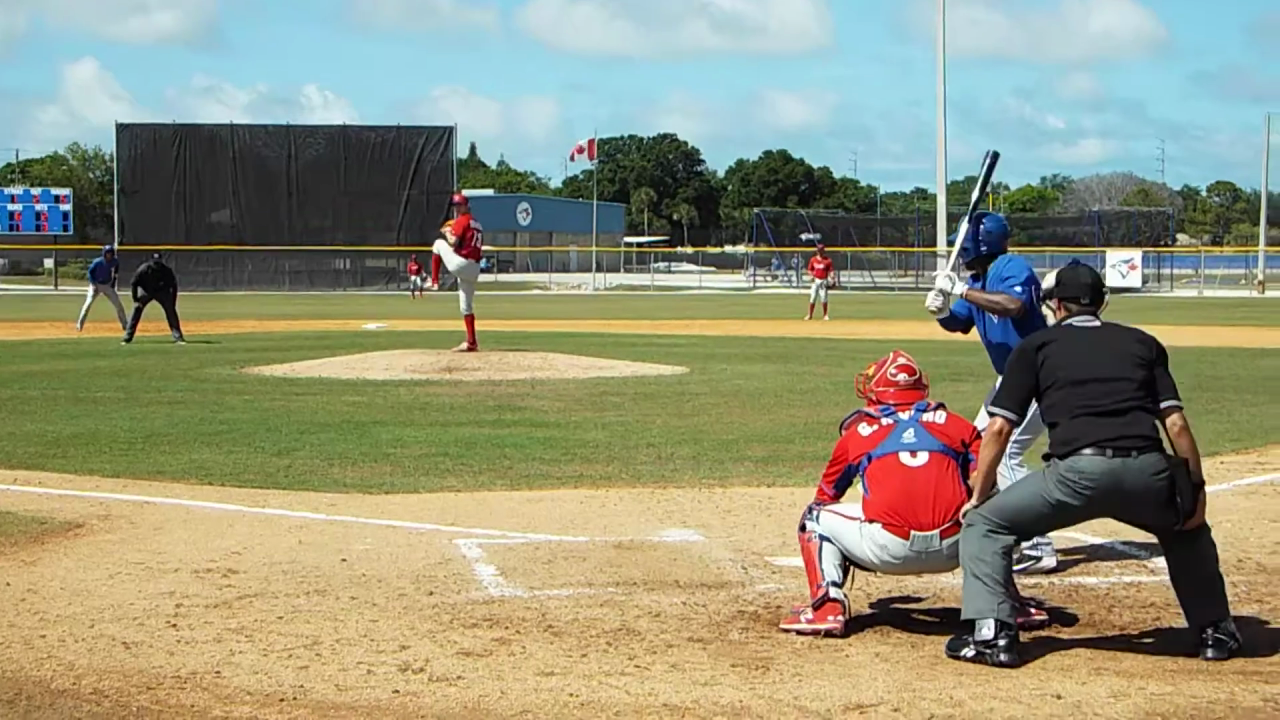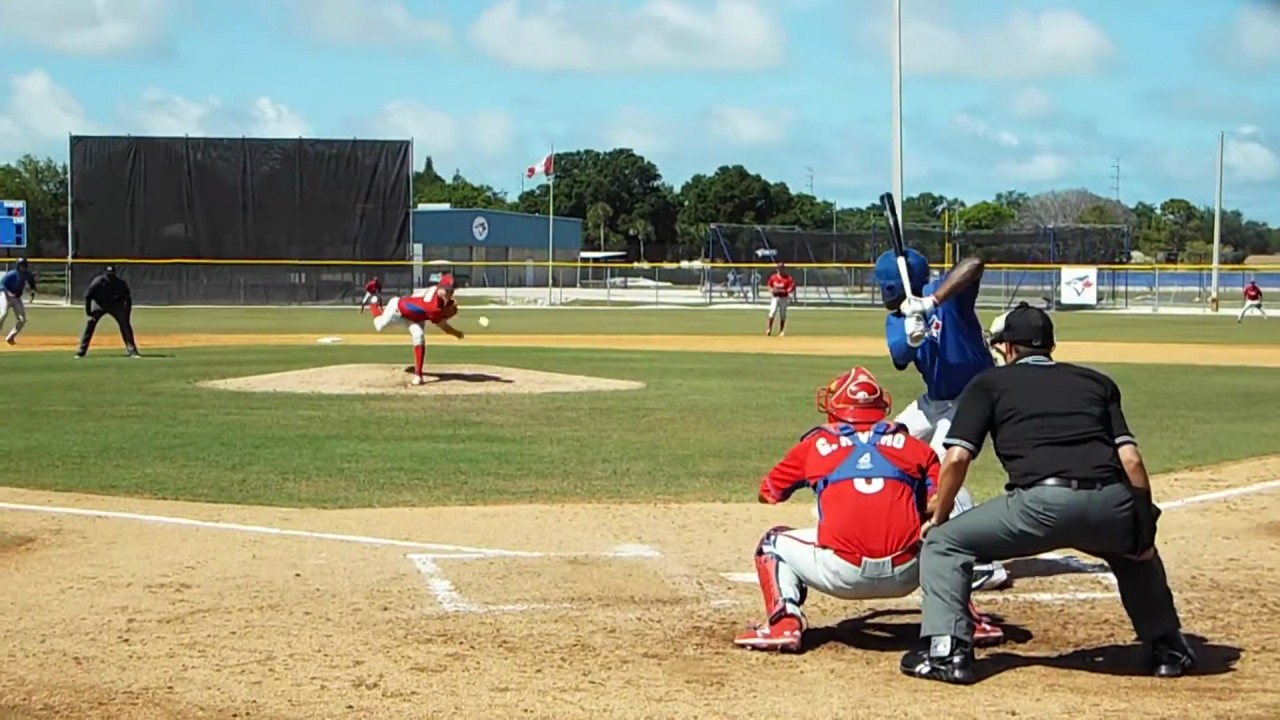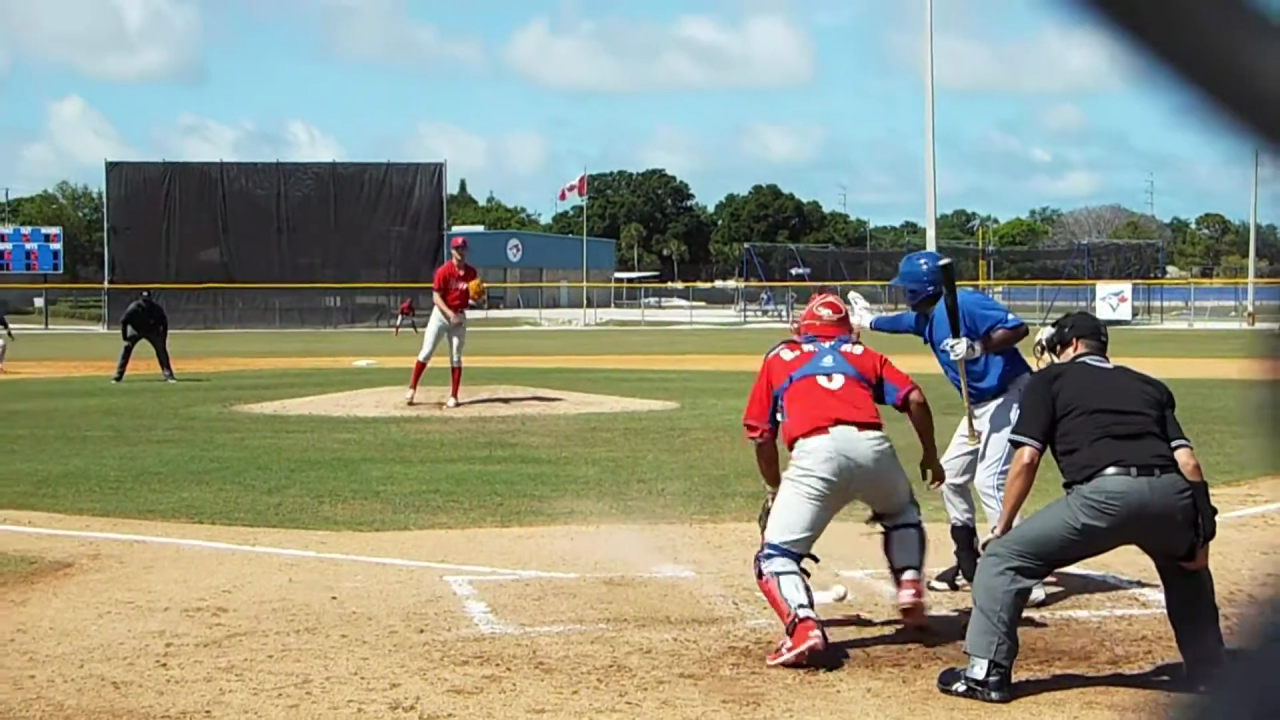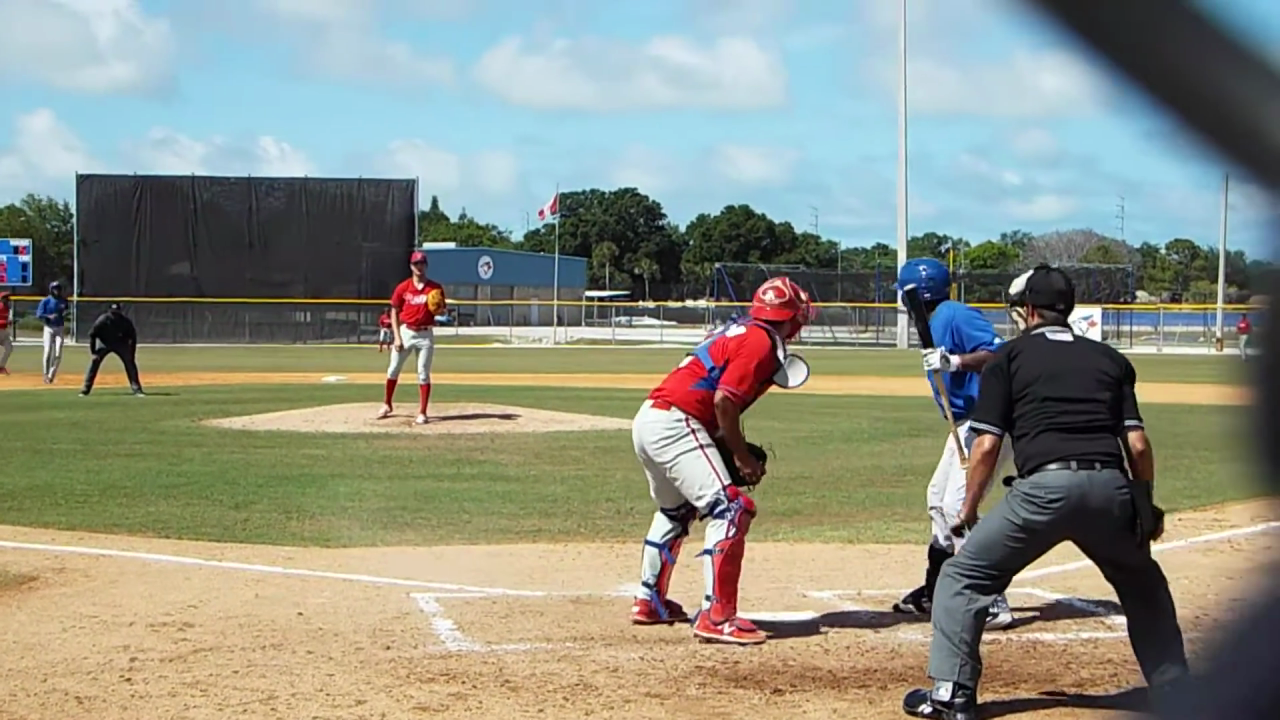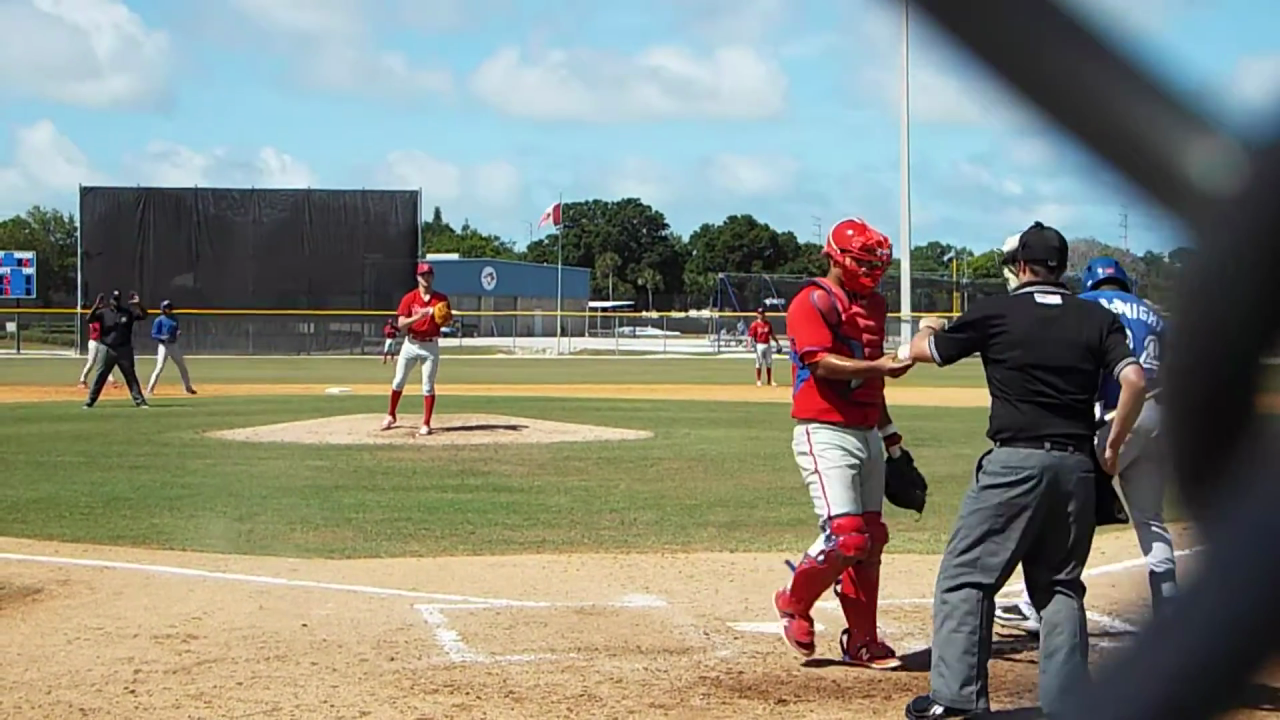
dt=1s
person 1, frame 1
left shoulder: (1036, 346)
right shoulder: (1143, 342)
left elbow: (998, 427)
right elbow: (1176, 425)
left wrist: (977, 496)
right wrist: (1195, 490)
left hip: (1078, 470)
right hip: (1147, 472)
left knee: (984, 524)
right knee: (1187, 528)
left ankle: (991, 635)
right ankle: (1216, 631)
person 1, frame 2
left shoulder: (988, 383)
right shoulder: (1097, 381)
left elbow: (956, 458)
right elbow: (1131, 460)
left wrist: (937, 519)
right wrist: (1144, 526)
left hip: (1042, 503)
right hip: (1111, 506)
left knee: (942, 543)
right knee: (1135, 550)
left ankle: (948, 652)
right ankle: (1168, 649)
person 1, frame 3
left shoulder: (1050, 379)
right shoulder: (1150, 386)
left elbow: (1026, 458)
right elbow: (1188, 462)
left wrist: (1001, 527)
right wrist: (1200, 534)
left hip: (1104, 494)
right hip: (1171, 496)
left knee: (1003, 556)
right knee: (1186, 564)
left ankle: (987, 673)
right ankle: (1208, 668)
person 1, frame 4
left shoulder: (1009, 357)
right shoulder: (1110, 359)
left elbow: (985, 445)
right elbow: (1138, 445)
left wrist: (968, 510)
right wrist: (1147, 509)
left hip: (1044, 486)
right hip: (1109, 487)
left knee: (963, 577)
right knee: (1144, 585)
person 1, frame 5
left shoulder: (994, 313)
right shoulder: (1097, 317)
left elbow: (922, 351)
right elbow: (1134, 382)
left wrist: (927, 329)
right wrist: (1114, 445)
left hip: (1015, 462)
right hip: (1076, 465)
left knee: (966, 577)
right knee: (1061, 586)
person 2, frame 1
left shoulder: (1012, 268)
right shoulder: (977, 280)
left elbow: (1013, 306)
right elbow: (959, 324)
left wrist: (960, 291)
right wrist: (942, 310)
left knee: (1002, 454)
left ankle: (1037, 551)
person 2, frame 2
left shoulder: (938, 293)
right shoulder: (896, 315)
left elbow: (974, 264)
right elbow: (899, 358)
left wrist: (930, 302)
right wrist: (910, 336)
right hip: (935, 402)
left ankle: (987, 567)
person 2, frame 3
left shoulder: (964, 302)
right shoulder: (927, 317)
left elbow: (1019, 328)
right elbow: (906, 320)
left wrist: (979, 348)
right wrist: (870, 320)
left hip: (1010, 397)
right hip: (980, 405)
left knee: (990, 482)
right knee: (951, 475)
right ankle: (968, 564)
person 2, frame 4
left shoulder: (957, 315)
right shoulder: (937, 322)
left wrist: (956, 362)
right hip: (965, 423)
left knee: (958, 506)
right knee: (939, 499)
left ankle: (992, 606)
right ankle: (933, 591)
person 2, frame 5
left shoulder: (1092, 302)
right shoulder: (1153, 314)
right elbow: (1150, 374)
left wrist: (1094, 401)
left hip: (1116, 415)
right hip: (1155, 415)
right knee: (1148, 520)
left ankle: (1036, 608)
right ankle: (1168, 615)
person 3, frame 1
left shoulder: (858, 429)
right shoulder: (955, 423)
left elbow: (825, 500)
left hip: (888, 544)
right hip: (951, 545)
left knee: (814, 517)
left ankle: (827, 608)
person 3, frame 2
left shoulder: (814, 444)
right shoulder: (912, 445)
left elbow: (767, 492)
left hip: (842, 571)
right hip: (906, 571)
left knee: (773, 544)
left ankle: (784, 624)
person 3, frame 3
left shoulder: (780, 357)
right shoulder: (868, 356)
left elbow: (758, 431)
right elbow: (915, 399)
left wrist: (774, 490)
right wrist: (930, 456)
left hip: (813, 451)
right hip: (872, 445)
left knee: (776, 555)
right knee: (902, 513)
left ankle: (804, 628)
right ankle: (909, 588)
person 3, frame 4
left shoulder: (741, 333)
right shoulder: (760, 341)
right elbow: (724, 401)
left wrist: (737, 452)
right wrist: (741, 456)
left hip: (650, 420)
right hip: (673, 425)
left knee: (674, 512)
right knee: (730, 512)
left ankle: (650, 602)
right ankle: (717, 617)
person 3, frame 5
left shoulder: (873, 304)
right shoulder: (813, 302)
right elbow: (821, 363)
left wrist: (891, 435)
right wrist: (877, 366)
left hip: (866, 436)
right hip: (822, 435)
left knee: (869, 540)
right knee: (844, 537)
left ankle: (862, 641)
right ankle: (794, 603)
